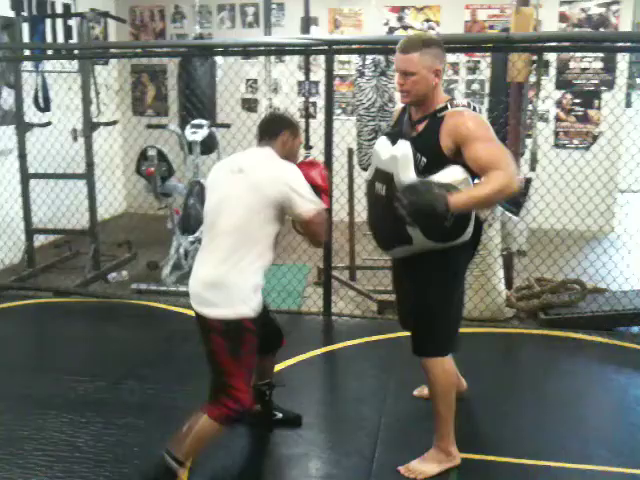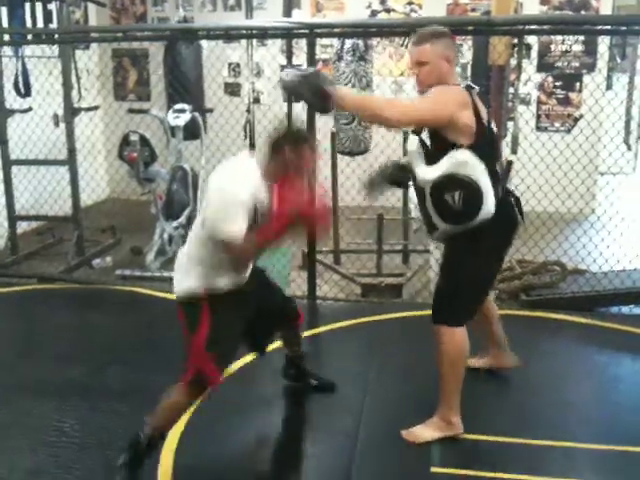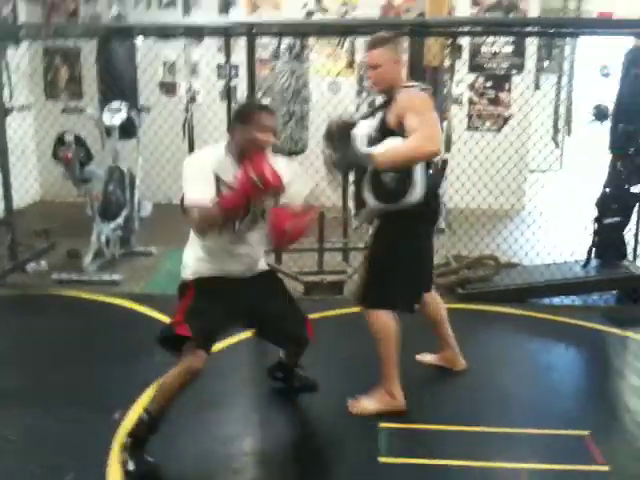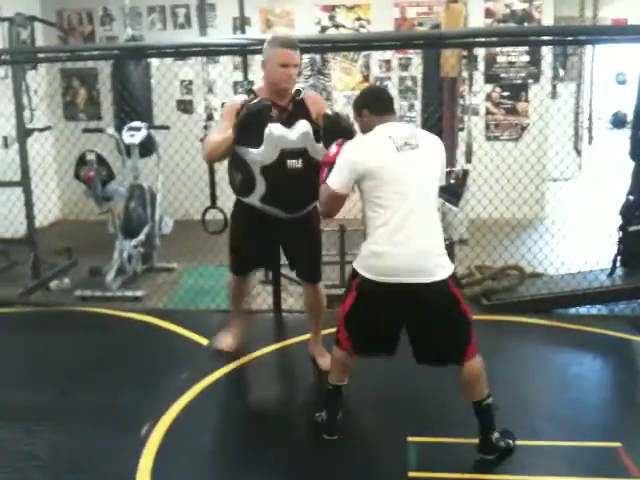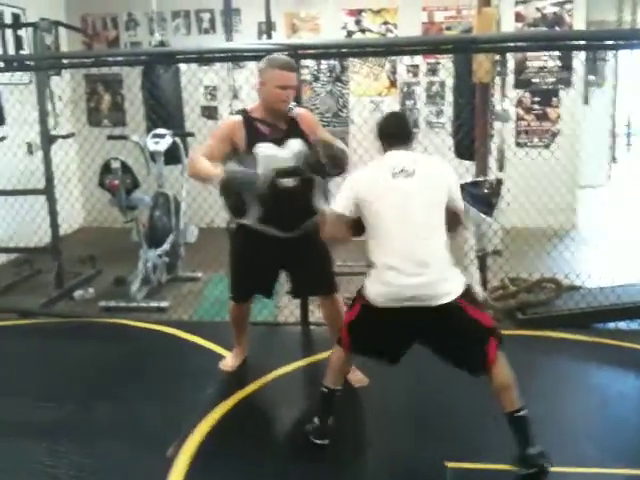
dt=1s
person 1, frame 1
left shoulder: (461, 122)
right shoulder: (403, 114)
left elbow: (506, 177)
left wrist: (447, 204)
right wrist: (378, 193)
left hip: (440, 249)
left knee: (430, 345)
right knee: (427, 327)
right ankle: (453, 380)
person 1, frame 2
left shoulder: (452, 97)
right shoulder: (452, 101)
left elbow: (394, 112)
right elbow: (442, 160)
left wrist: (327, 91)
left hip: (485, 225)
right hip: (480, 218)
left knee: (448, 315)
right knee: (472, 291)
left ankle: (448, 418)
right ankle: (499, 352)
person 1, frame 3
left shoulder: (411, 99)
right shoulder: (393, 103)
left elbow: (428, 142)
right elbow: (384, 150)
left wrist: (368, 158)
right wrist: (348, 142)
left hip: (407, 214)
right hip: (407, 211)
left knee: (376, 301)
right knee: (418, 286)
left ankle: (390, 392)
right ankle: (451, 353)
person 1, frame 4
left shoulder: (311, 101)
right shoulder: (242, 105)
left elbow: (335, 134)
right elbow: (210, 152)
left wrist: (342, 133)
right wrist: (238, 130)
left hip: (301, 210)
right hip: (255, 209)
left knee: (312, 280)
right knee: (240, 271)
left ankle: (316, 344)
right ankle: (235, 325)
person 1, frame 5
left shoulder: (303, 119)
right shoulder: (236, 125)
left elbow: (338, 155)
right elbow: (196, 162)
left wrist: (333, 150)
right wrist: (222, 174)
left hip: (303, 229)
right hip: (257, 232)
left knee: (329, 294)
right knee: (241, 297)
right ankle: (240, 349)
person 2, frame 1
left shoulder: (223, 166)
right shoulder: (284, 174)
right elbow: (318, 236)
right wrist: (319, 192)
left hip: (207, 286)
right hip: (229, 298)
left knee: (269, 340)
right knee: (228, 401)
left ankle: (260, 406)
person 2, frame 2
left shoulder: (268, 179)
right shoulder: (234, 187)
left elbow: (268, 223)
right elbow: (237, 255)
left wrist: (305, 214)
right wrist: (283, 219)
left hip: (240, 274)
right hip: (205, 285)
left knee: (289, 315)
right knee: (200, 378)
left ankle: (296, 371)
person 2, frame 3
left shoulder: (278, 167)
right shoulder: (203, 162)
left elbow: (296, 209)
right elbow: (201, 223)
left wrist: (292, 220)
right wrist: (243, 192)
left hip: (254, 271)
right hip: (209, 275)
left knee: (299, 332)
right knee: (192, 362)
left ankle: (285, 371)
right ankle: (135, 440)
person 2, frame 4
left shoulder: (356, 149)
right shoulder: (433, 144)
left elbow: (326, 209)
left wrist: (332, 170)
left hip: (379, 267)
right hip: (432, 266)
left knee: (347, 339)
right knee: (465, 350)
left ankle: (329, 415)
right ankle: (490, 434)
person 2, frame 5
left shoulder: (360, 177)
right shoulder: (440, 168)
left elbow: (331, 234)
right elbow: (458, 224)
left hip: (387, 293)
right hip: (442, 289)
left knee: (347, 341)
right knee: (492, 354)
left ankle: (322, 420)
right ankle: (528, 447)
